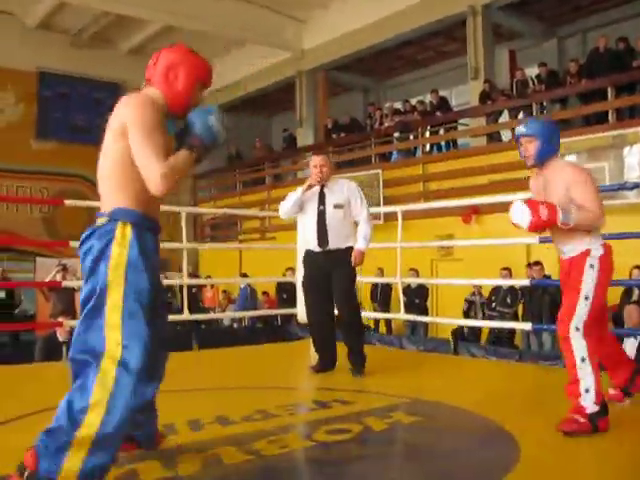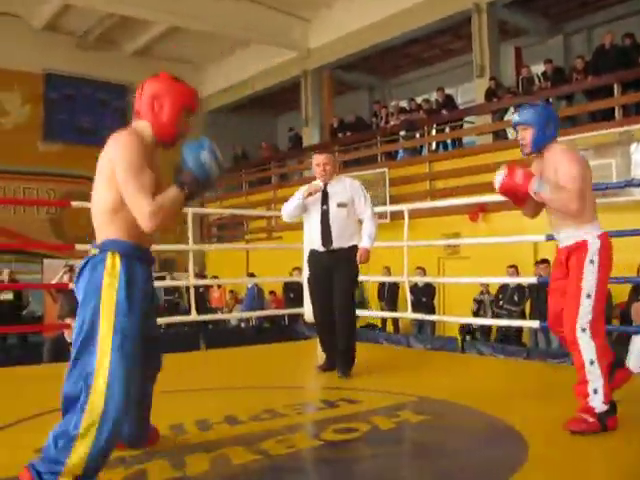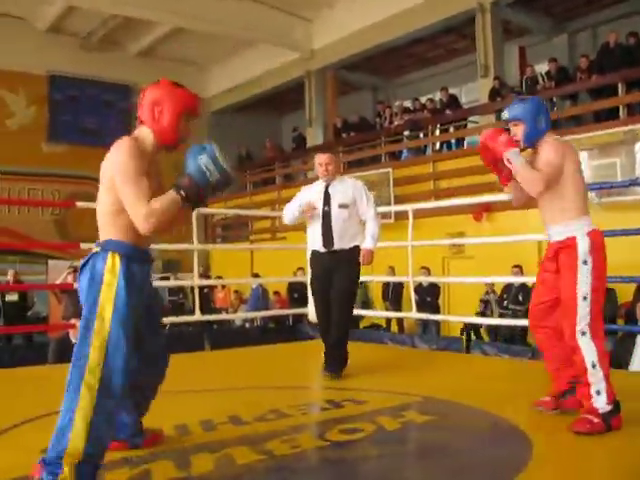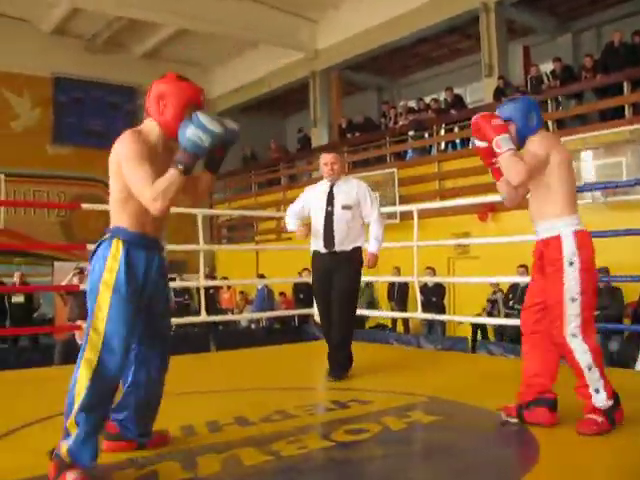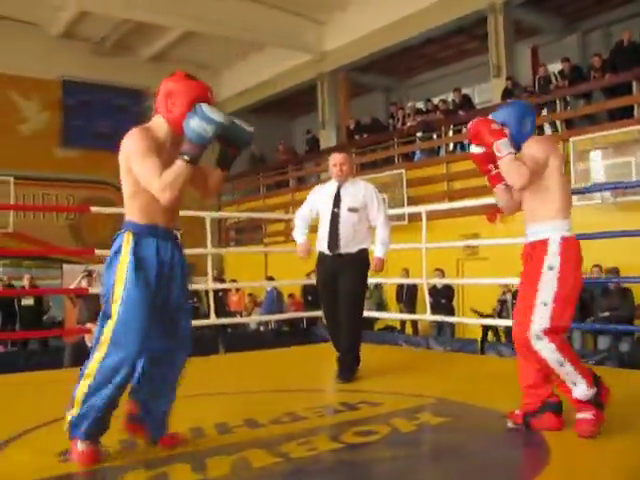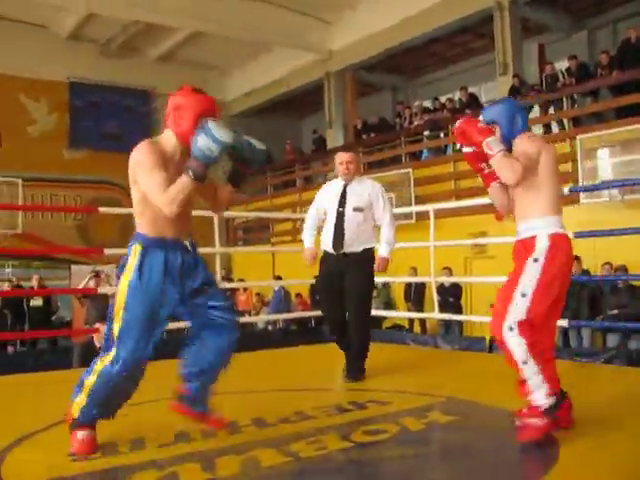
dt=0.1s
person 1, frame 1
left shoulder: (148, 118)
right shoulder: (139, 107)
right elbow: (160, 183)
left wrist: (183, 149)
right wrist: (193, 147)
left hip: (133, 240)
right hip: (122, 239)
left knee: (146, 351)
right knee: (120, 363)
left ankle: (135, 430)
person 1, frame 2
left shoulder: (135, 150)
right shoulder: (128, 144)
right elbow: (149, 219)
left wrist: (183, 188)
right wrist: (188, 183)
left hip: (129, 267)
right hip: (115, 269)
left knee: (142, 360)
right knee: (106, 383)
left ankle: (130, 427)
person 1, frame 3
left shoulder: (149, 159)
right shoulder: (127, 151)
left elbow: (162, 220)
right elbow: (146, 223)
left wrist: (198, 192)
right wrist: (187, 187)
left hip: (136, 268)
right hip: (113, 267)
left knee: (150, 358)
right knee: (102, 373)
left ankle: (121, 428)
person 1, frame 4
left shoulder: (163, 150)
right shoulder: (132, 142)
left elbow: (197, 192)
right elbow: (155, 202)
left wrist: (212, 157)
right wrist: (186, 157)
left hip: (151, 256)
right hip: (122, 256)
left knee: (152, 353)
right knee: (107, 356)
left ankle: (127, 429)
person 1, frame 5
left shoulder: (179, 144)
right shoulder: (139, 139)
left elbow: (208, 189)
right elbow: (165, 193)
left wrist: (228, 153)
right wrist: (193, 148)
left hip: (171, 250)
right hip: (140, 248)
left knee: (173, 342)
right knee: (125, 343)
left ankle: (146, 421)
right ankle: (84, 428)
person 1, frame 6
left shoulder: (187, 157)
right shoulder: (146, 153)
left elbow: (218, 203)
right elbow: (169, 206)
left wrist: (239, 171)
right wrist: (200, 165)
left hip: (185, 257)
right hip: (150, 258)
left knee: (221, 327)
right knee: (128, 347)
left ankle: (192, 400)
right ankle: (84, 417)
person 2, frame 1
left shoulder: (571, 172)
right shoulder: (538, 179)
left elbow: (596, 219)
right elbow: (543, 223)
left wrist: (556, 214)
right wrist: (532, 219)
left hip: (590, 259)
right hip: (569, 262)
left knee: (572, 328)
right knee: (586, 328)
left ankle: (592, 411)
person 2, frame 2
left shoulder: (564, 155)
right shoulder: (538, 164)
left elbow: (574, 204)
right elbow: (532, 211)
left wrist: (530, 184)
right wrist: (516, 193)
left hip: (588, 247)
right hip: (567, 250)
left knee: (581, 326)
right knee: (560, 320)
left ankle: (600, 408)
right ankle: (607, 369)
person 2, frame 3
left shoulder: (553, 146)
right shoulder: (540, 153)
left elbow: (536, 185)
right elbow: (519, 198)
left wrist: (509, 151)
right wrist: (502, 165)
left hip: (579, 245)
right hip: (559, 246)
left knee: (582, 326)
right knee: (542, 319)
left ankle: (603, 408)
right ankle: (567, 386)
person 2, frame 4
left shoulder: (541, 141)
right shoulder: (533, 150)
left elbow: (519, 177)
right elbow: (512, 197)
left wrist: (499, 139)
right wrist: (494, 160)
left hip: (566, 244)
right hip: (548, 246)
left knee: (572, 328)
right knee: (533, 324)
left ankle: (605, 404)
right ankle: (537, 401)
person 2, frame 5
left shoulder: (537, 144)
right shoulder: (523, 156)
left elbow: (522, 178)
right elbow: (509, 206)
left wrist: (497, 142)
right wrist: (491, 168)
left hip: (555, 248)
right hip: (540, 249)
left knee: (538, 331)
right knee: (526, 330)
left ankle: (587, 390)
right ankle: (539, 407)
person 2, frame 6
left shoulder: (528, 140)
right shoulder: (518, 152)
left elbow: (513, 175)
right elbow: (506, 207)
left wrist: (487, 143)
right wrist: (485, 167)
left hip: (545, 245)
right hip: (534, 247)
left knee: (509, 325)
right knee: (536, 331)
left ankle: (545, 401)
right ankle: (550, 403)
person 3, frame 1
left shoulder: (348, 187)
right shoulder: (304, 192)
left elbow: (363, 218)
right elbow: (284, 212)
left wrist: (361, 246)
right wrist: (303, 189)
left hip: (341, 256)
right hip: (313, 258)
left knee: (347, 307)
right knee: (317, 311)
left ankle: (356, 358)
right ankle: (326, 358)
person 3, frame 2
left shoulder: (351, 186)
right shoulder: (306, 192)
left elbow: (368, 216)
right elbow: (287, 215)
left wrist: (365, 245)
right wrist: (303, 195)
left hip: (345, 255)
right hip: (318, 257)
left knee: (343, 306)
right knee: (322, 310)
left ankle: (345, 360)
right ankle: (333, 356)
person 3, frame 3
left shoulder: (354, 186)
right shoulder: (308, 191)
left elbow: (371, 217)
right elbow: (287, 214)
left wrist: (369, 245)
right wrist: (300, 211)
left hip: (346, 256)
right hip: (319, 257)
left knee: (341, 308)
right knee: (323, 311)
left ankle: (335, 361)
right ankle: (335, 358)
person 3, frame 4
left shoulder: (358, 188)
right shoulder: (312, 191)
left elbow: (374, 219)
right elbow: (291, 214)
left wrist: (373, 249)
right wrist: (297, 225)
left hip: (348, 258)
right hip: (321, 258)
left knee: (342, 309)
right knee: (326, 312)
left ankle: (339, 364)
right ankle: (340, 360)
person 3, frame 5
left shoulder: (366, 190)
right shoulder: (319, 192)
left elbow: (381, 222)
right elbow: (302, 216)
left wrist: (380, 253)
right wrist: (301, 240)
left hip: (353, 260)
right hip: (326, 259)
left knee: (350, 313)
right knee: (331, 313)
left ankle: (348, 365)
right ankle: (347, 359)
person 3, frame 6
left shoulder: (372, 189)
right shoulder: (327, 189)
left elbow: (387, 222)
right elbow: (313, 217)
left wrist: (384, 253)
right wrist: (309, 244)
left hip: (359, 259)
right hip: (331, 258)
left knee: (357, 312)
right knee: (331, 311)
left ankle: (355, 364)
right ankle: (351, 354)
